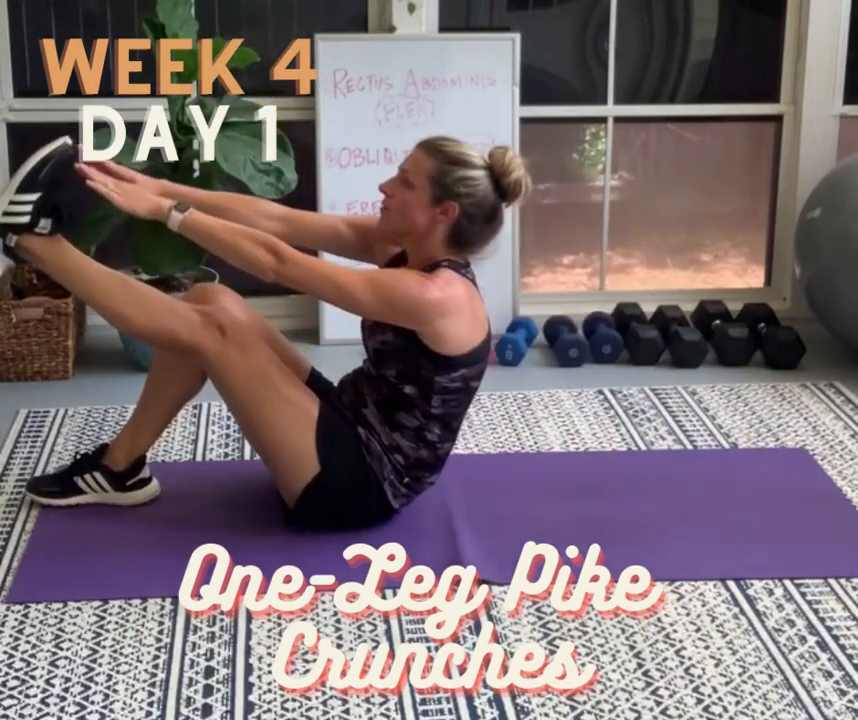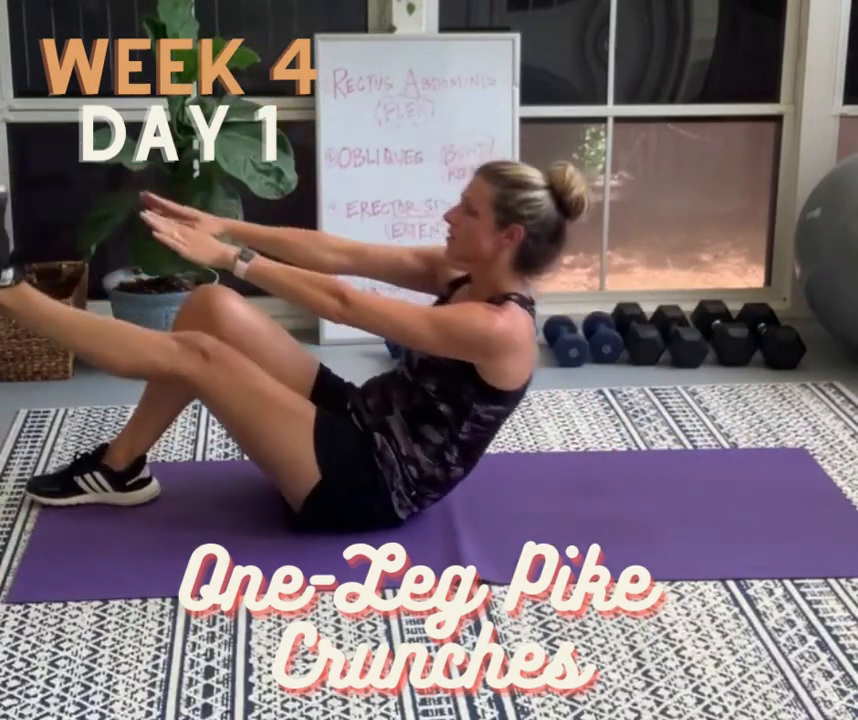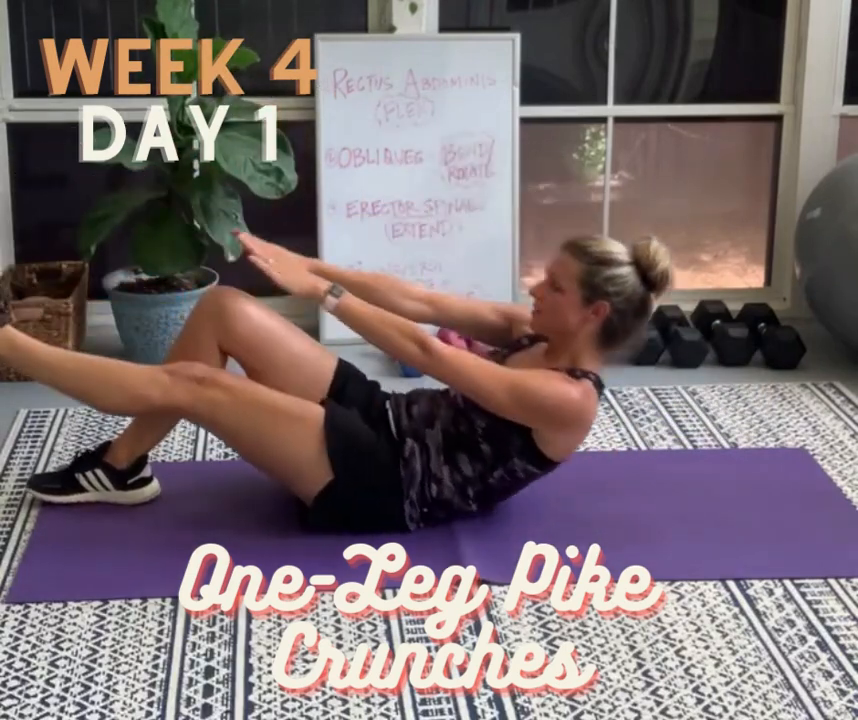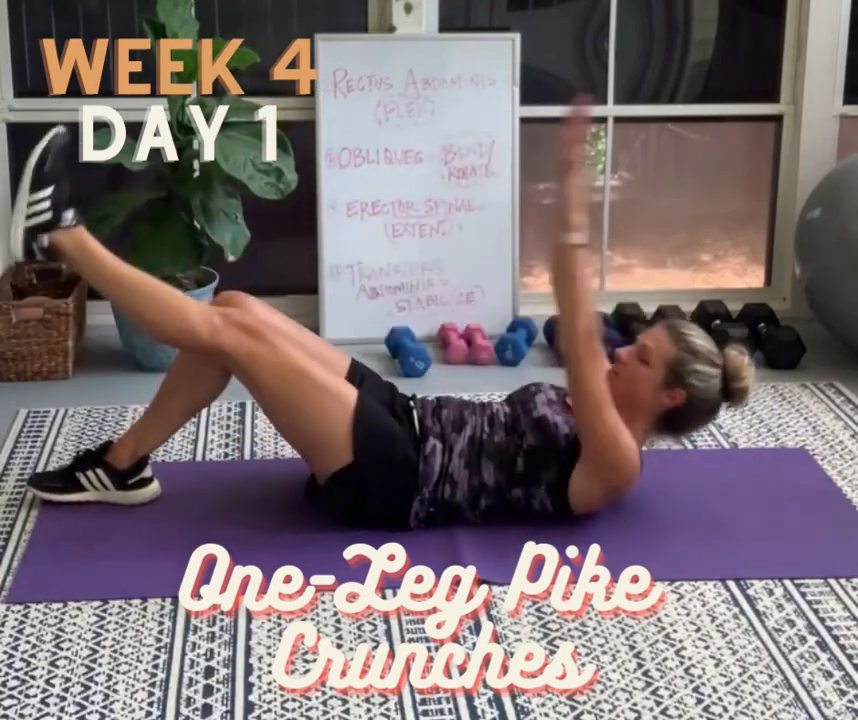
dt=0.4s
person 1, frame 1
left shoulder: (434, 295)
right shoulder: (406, 246)
left elbow: (278, 262)
right elbow: (278, 218)
left wrist: (164, 210)
right wrist: (159, 187)
left hip: (360, 483)
right hip: (347, 428)
left knee: (211, 328)
right knee: (210, 300)
right ankle: (120, 468)
person 1, frame 2
left shoulder: (499, 329)
right shoulder: (465, 274)
left elbow: (344, 304)
right elbow: (341, 255)
left wrist: (233, 258)
right wrist: (225, 228)
left hip: (368, 487)
right hip: (359, 426)
left knee: (192, 355)
right knee: (210, 305)
right ankle: (120, 469)
person 1, frame 3
left shoulder: (569, 401)
right shoulder: (536, 334)
left elbow: (425, 352)
right elbow: (422, 302)
left wrist: (321, 291)
right wrist: (310, 265)
left hip: (381, 484)
right hip: (380, 421)
left knee: (186, 383)
right knee: (222, 307)
right ankle: (120, 467)
person 1, frame 4
left shoulder: (616, 465)
right shoulder: (599, 398)
left elbow: (581, 349)
right elbow: (571, 309)
left wrist: (574, 230)
right wrist: (576, 194)
left hip: (392, 478)
right hip: (403, 423)
left knee: (228, 332)
right knee: (236, 308)
left ankle: (61, 236)
right ankle: (122, 466)
